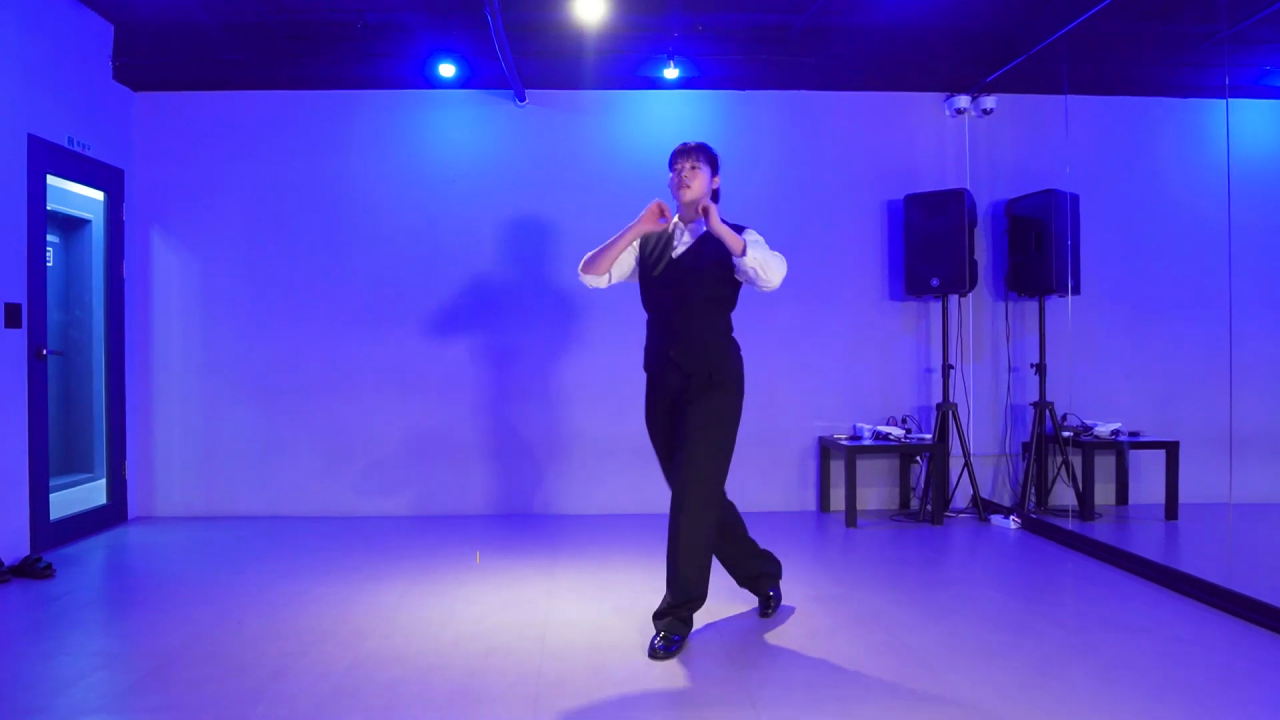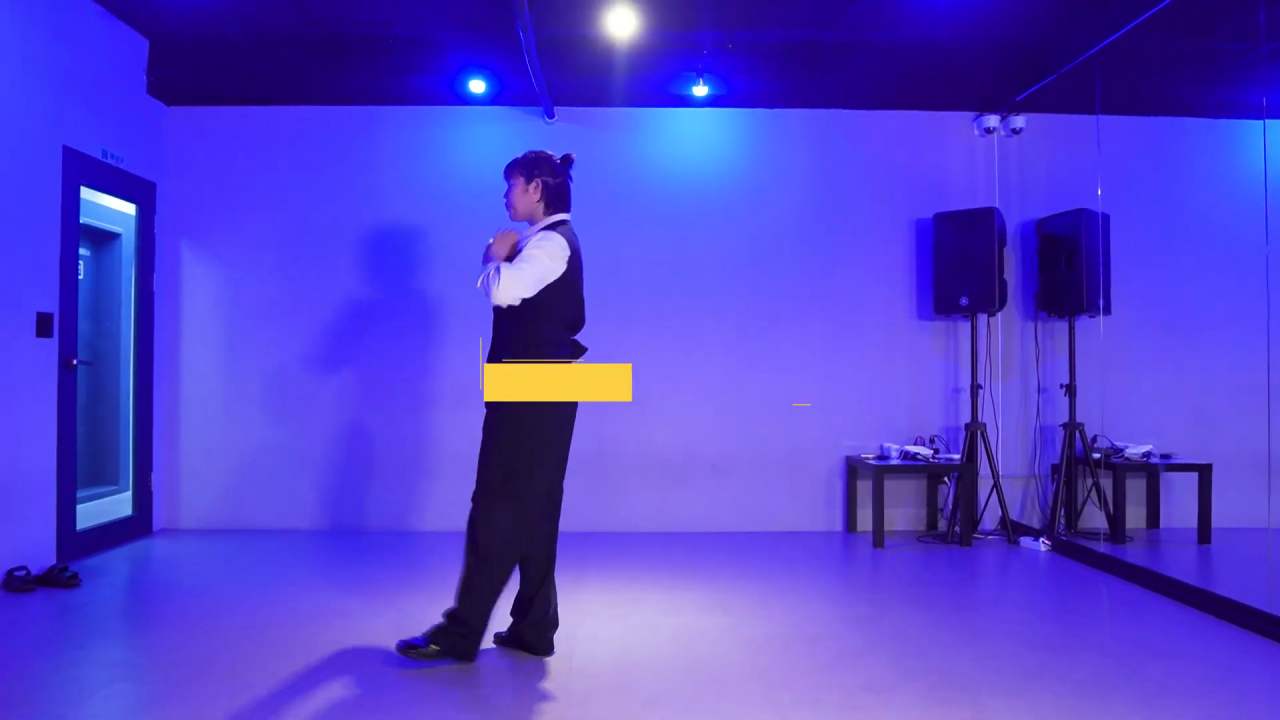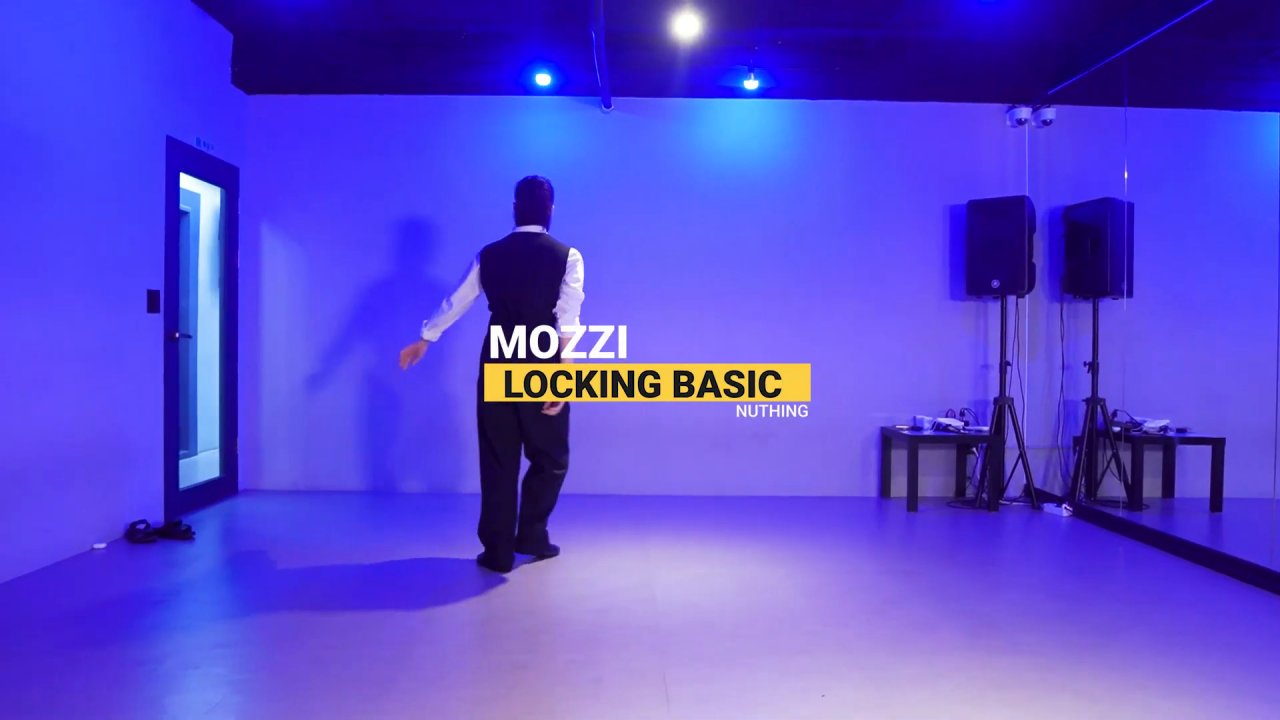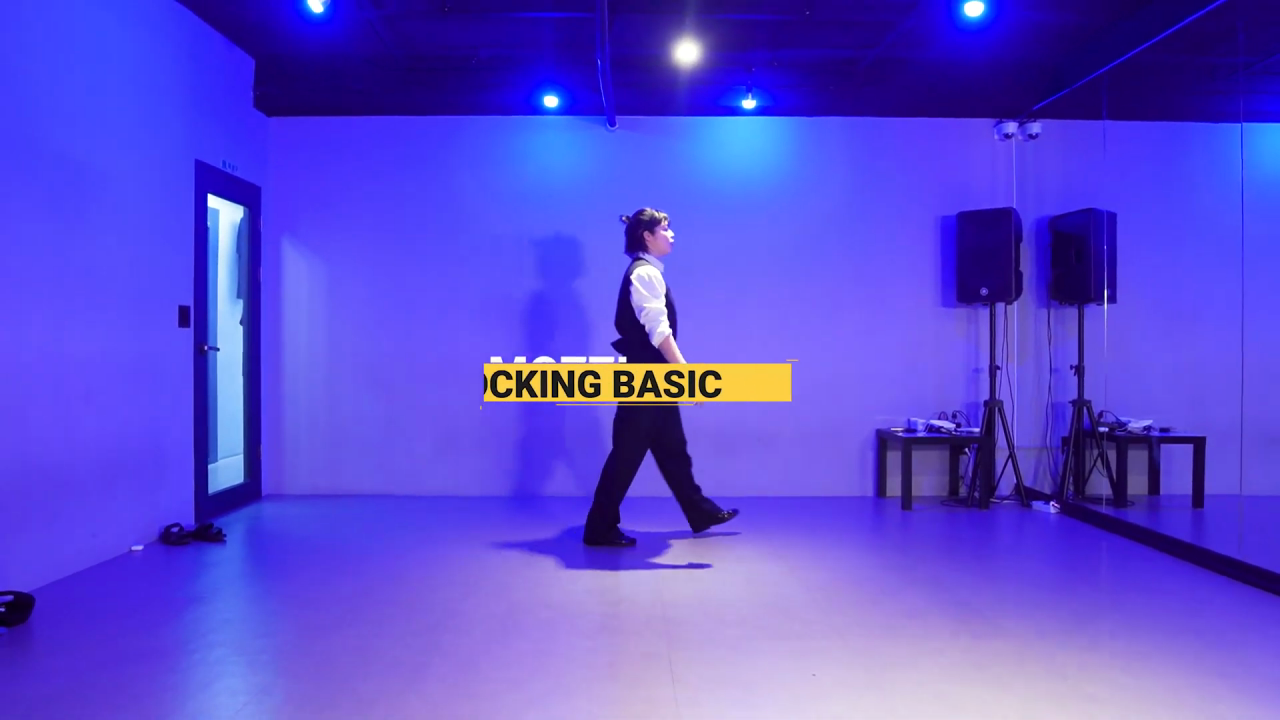
dt=1s
person 1, frame 1
left shoulder: (735, 241)
right shoulder: (650, 243)
left elbow: (772, 276)
right elbow: (591, 274)
left wrist: (715, 221)
right wrist: (639, 227)
left hip: (715, 380)
right hip: (663, 380)
left knee: (695, 493)
right knee: (695, 492)
left ankle: (676, 617)
right ankle: (760, 572)
person 1, frame 2
left shoulder: (551, 241)
right shoulder: (551, 242)
left elbow: (498, 291)
right elbow: (512, 295)
left wrist: (496, 256)
right wrist: (504, 259)
left knee: (498, 508)
right knee: (531, 507)
left ankle: (461, 632)
right ankle: (534, 627)
person 1, frame 3
left shoulder: (490, 255)
right shoulder: (566, 256)
left elbow: (456, 303)
right elbow: (567, 321)
left wrist: (422, 342)
left hip: (498, 363)
right hip: (543, 365)
left knee: (499, 459)
right knee: (549, 456)
left ankle: (499, 549)
right ankle: (527, 534)
person 1, frame 4
left shoulder: (644, 273)
right shoulder: (647, 274)
right elbow: (659, 332)
left knee: (672, 446)
right knee: (628, 450)
left ankle: (701, 512)
right ankle: (601, 528)
